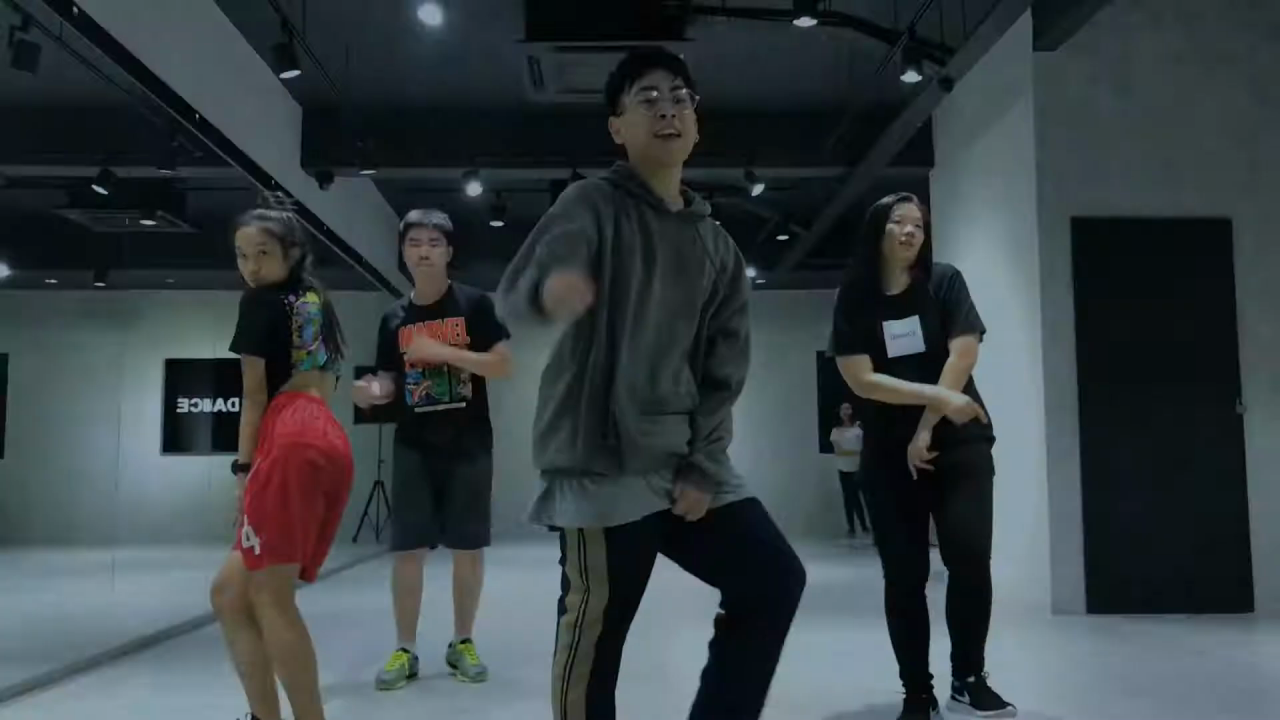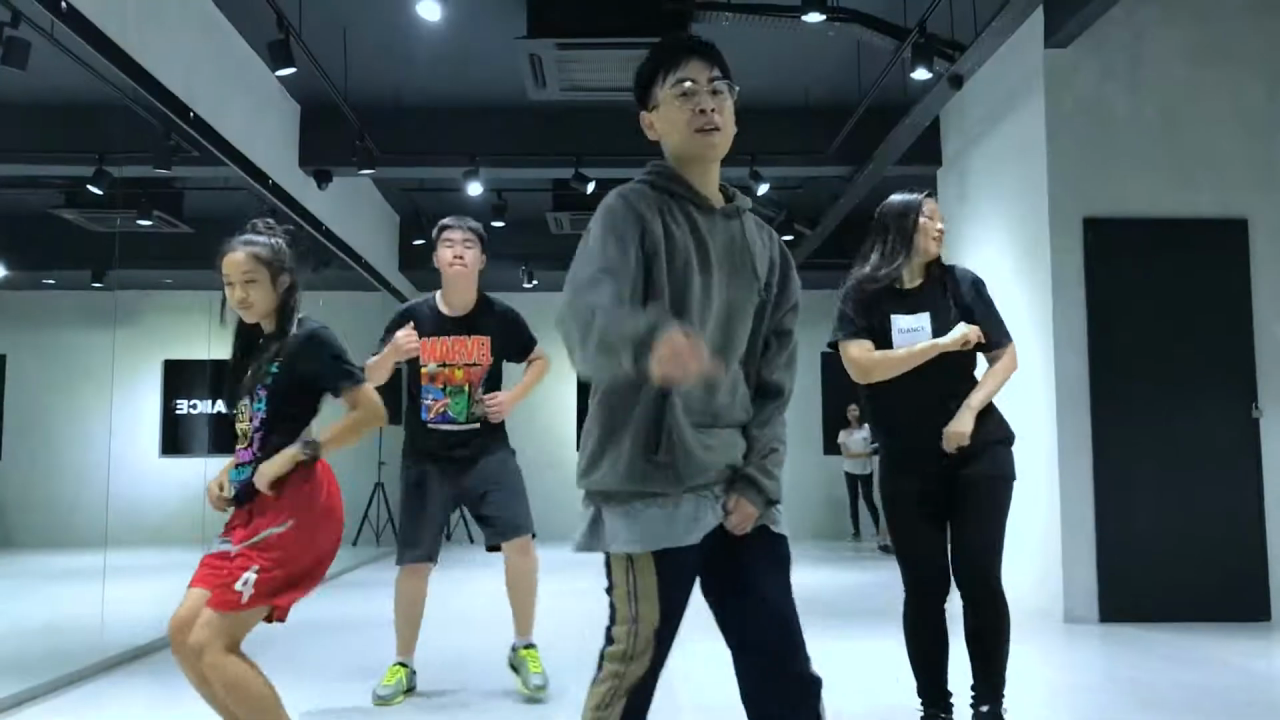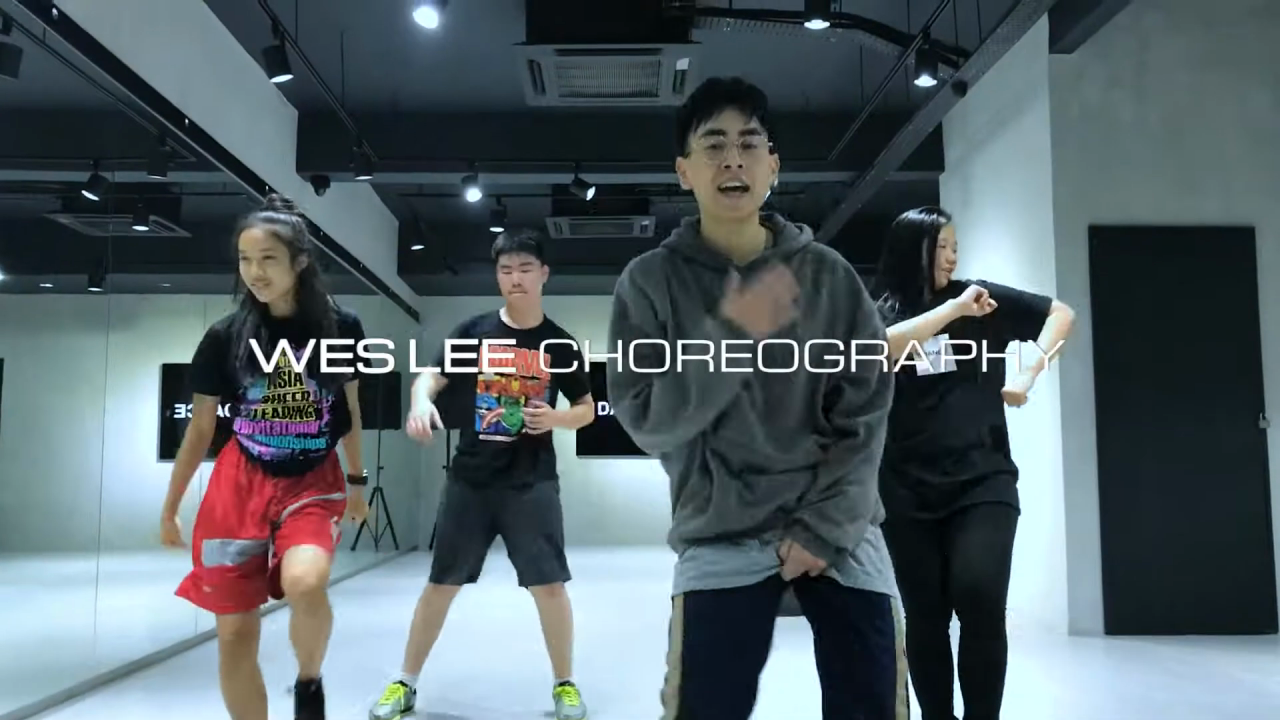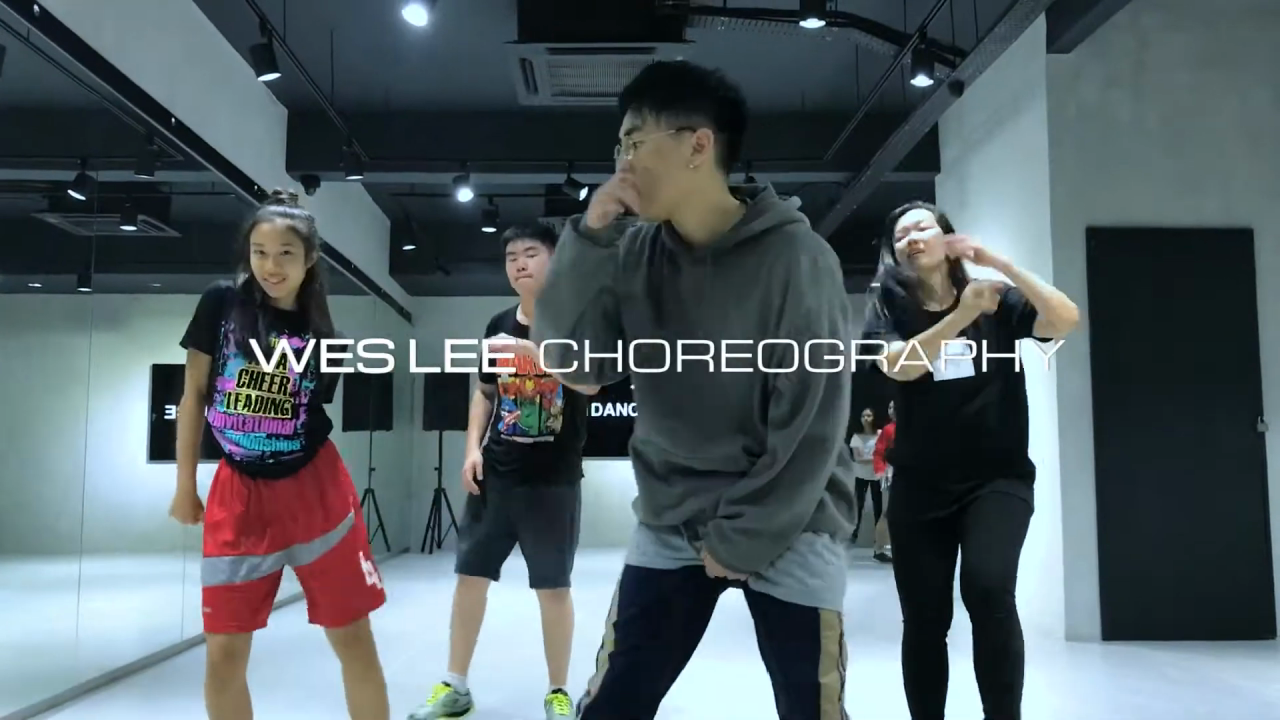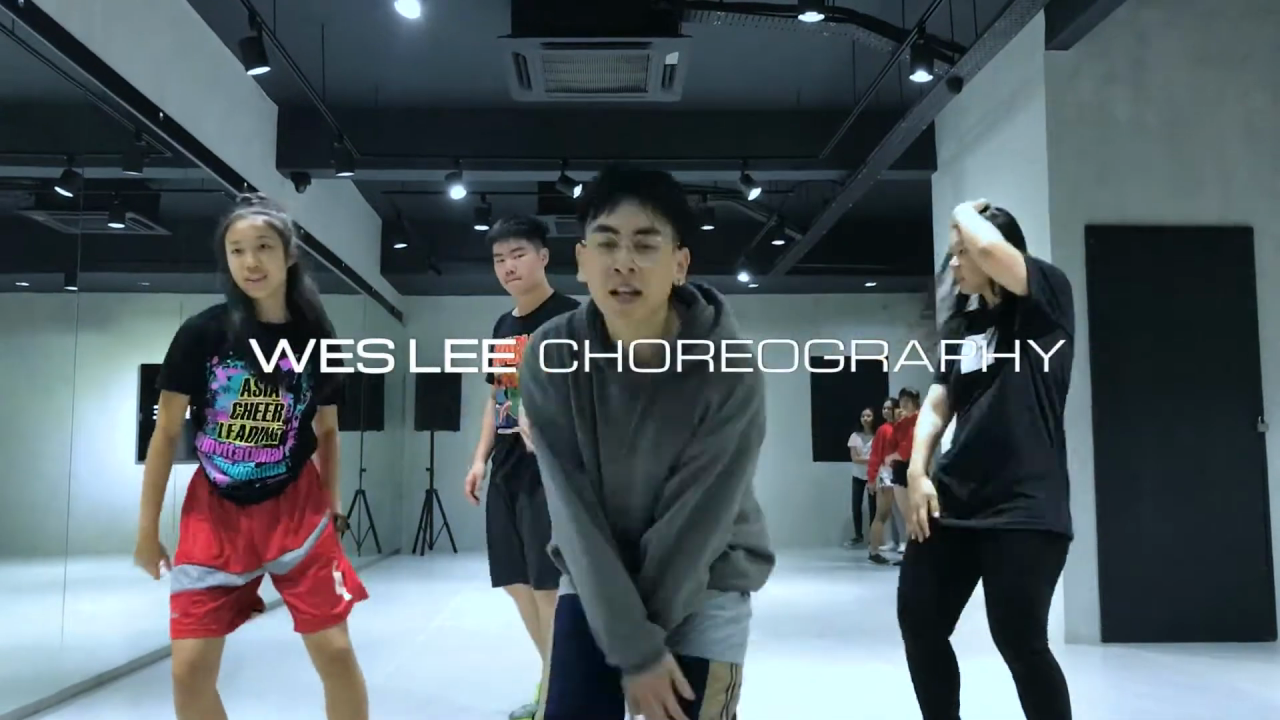
dt=0.3s
person 1, frame 1
left shoulder: (718, 247)
right shoulder: (594, 208)
left elbow: (726, 367)
right elbow: (519, 283)
left wrist: (704, 468)
right wrist: (545, 285)
left hip: (688, 467)
right hip: (600, 464)
left knee: (773, 576)
right knee: (592, 638)
person 1, frame 2
left shoulder: (760, 241)
right shoulder: (634, 212)
left elbow: (774, 372)
right elbow: (586, 316)
left wrist: (757, 480)
right wrist: (646, 342)
left hip: (733, 487)
right hip: (648, 485)
right knee: (633, 663)
person 1, frame 3
left shoulder: (827, 275)
right shoulder: (651, 281)
left elbow: (866, 413)
right elbow: (651, 422)
left wrist: (823, 526)
right wrist: (729, 334)
left hip: (836, 527)
right hip: (722, 534)
person 1, frame 4
left shoulder: (795, 257)
right shoulder: (634, 254)
left elbow: (813, 425)
right elbow: (572, 359)
left wrist: (744, 539)
right wrist: (588, 235)
left hip: (786, 524)
right hip: (672, 522)
person 1, frame 5
left shoulder: (727, 376)
right shoulder: (553, 358)
left elbow: (691, 529)
right elbow: (577, 507)
left wrist: (649, 637)
right wrist: (633, 644)
left hip: (705, 580)
right hip: (596, 572)
person 2, frame 1
left shoulder: (944, 282)
right shoulder: (853, 300)
left elbow: (963, 358)
right elbow: (861, 381)
left wrist: (925, 427)
right wrist: (934, 397)
left hip: (959, 444)
right hip: (889, 457)
left knee: (969, 557)
right knee: (904, 575)
person 2, frame 2
left shoulder: (960, 283)
right shoulder: (863, 294)
left elbow: (1007, 358)
right elbow: (861, 367)
left wrist: (969, 411)
right wrist: (942, 343)
left hip: (978, 451)
right hip: (907, 463)
left knee: (977, 574)
right knee: (924, 585)
person 2, frame 3
left shoulder: (985, 301)
right shoulder: (885, 314)
left elbow: (1061, 312)
right elbow: (879, 349)
left wrist: (1030, 371)
right wrist: (953, 308)
left hip: (984, 481)
right hip: (909, 489)
left knee: (979, 599)
right knee: (926, 614)
person 2, frame 4
left shoulder: (1001, 299)
right shoulder: (892, 310)
left elbow: (1066, 320)
right elbow: (901, 364)
left wrist: (1002, 264)
right wrist: (963, 315)
left hip: (997, 479)
right hip: (919, 489)
left knee: (988, 592)
right knee: (924, 621)
person 2, frame 5
left shoulder: (1045, 298)
right shoulder: (960, 325)
left elbow: (995, 251)
right elbow: (935, 407)
left wrist: (965, 217)
right wrist: (917, 471)
left hip: (1027, 503)
right hip: (956, 501)
left knee: (1018, 638)
right knee: (919, 622)
person 3, frame 1
left shoulder: (263, 301)
right shoulder: (317, 302)
left elbow: (253, 392)
left wrist: (244, 465)
left hip: (291, 446)
right hip: (325, 443)
left knee: (270, 598)
right knee: (230, 595)
person 3, frame 2
left shoulder: (309, 340)
right shoulder: (253, 345)
left elbow: (372, 411)
left wrist: (293, 455)
right wrist: (228, 472)
left hip: (294, 505)
right hip: (256, 511)
left knee: (209, 642)
right knee: (184, 633)
person 3, frame 3
left shoulder: (342, 327)
right shoulder: (225, 337)
right elbow: (202, 427)
left wrist: (358, 482)
right wrist: (169, 509)
left hip: (317, 482)
right hip: (242, 483)
left knee: (306, 585)
right knee: (236, 636)
person 3, frame 4
left shoulder: (322, 337)
right shoulder: (221, 303)
right elbow: (193, 396)
right wrist: (184, 484)
left hip: (316, 485)
right hip: (239, 489)
left knee: (355, 643)
right knee: (224, 654)
person 3, frame 5
left shoulder: (318, 340)
right shoulder: (200, 333)
right elbow: (166, 432)
left wrist: (333, 510)
right wrist: (148, 529)
left hip: (296, 505)
right hip: (216, 511)
left knee: (336, 656)
right knee: (190, 670)
person 4, frame 1
left shoulder: (474, 303)
right shoulder: (393, 317)
left elbow: (503, 363)
right elbow: (387, 380)
left wrist: (449, 353)
right wrist: (368, 391)
left hip: (468, 446)
right hip: (413, 446)
left knee: (469, 547)
right knee: (408, 548)
left ankle: (463, 640)
right ankle: (405, 651)
person 4, frame 2
left shoulder: (501, 317)
right shoulder: (412, 316)
left elbow: (540, 361)
right elbow: (372, 378)
left wrist: (513, 396)
right wrist: (391, 353)
left hip: (487, 454)
right hip: (427, 460)
left knee: (519, 541)
right knee: (414, 562)
left ankle: (524, 647)
right ankle: (404, 664)
person 4, frame 3
left shoulder: (561, 344)
right shoulder: (475, 330)
left elbow: (583, 415)
right elbow: (431, 378)
left wrist: (553, 415)
right wrist: (421, 404)
left hip: (532, 482)
right hip: (470, 480)
left knee: (548, 584)
right knee: (441, 582)
person 4, frame 4
right shoulder: (498, 327)
left elbow: (589, 382)
left wrist: (530, 349)
right wrist: (472, 449)
left hip: (553, 478)
right hip: (496, 472)
left knee: (553, 586)
right knee: (470, 574)
person 4, frame 5
left shoulder: (569, 315)
right shoulder: (501, 326)
right wrist: (479, 459)
right hip: (507, 471)
left knee: (546, 584)
right knee: (515, 583)
